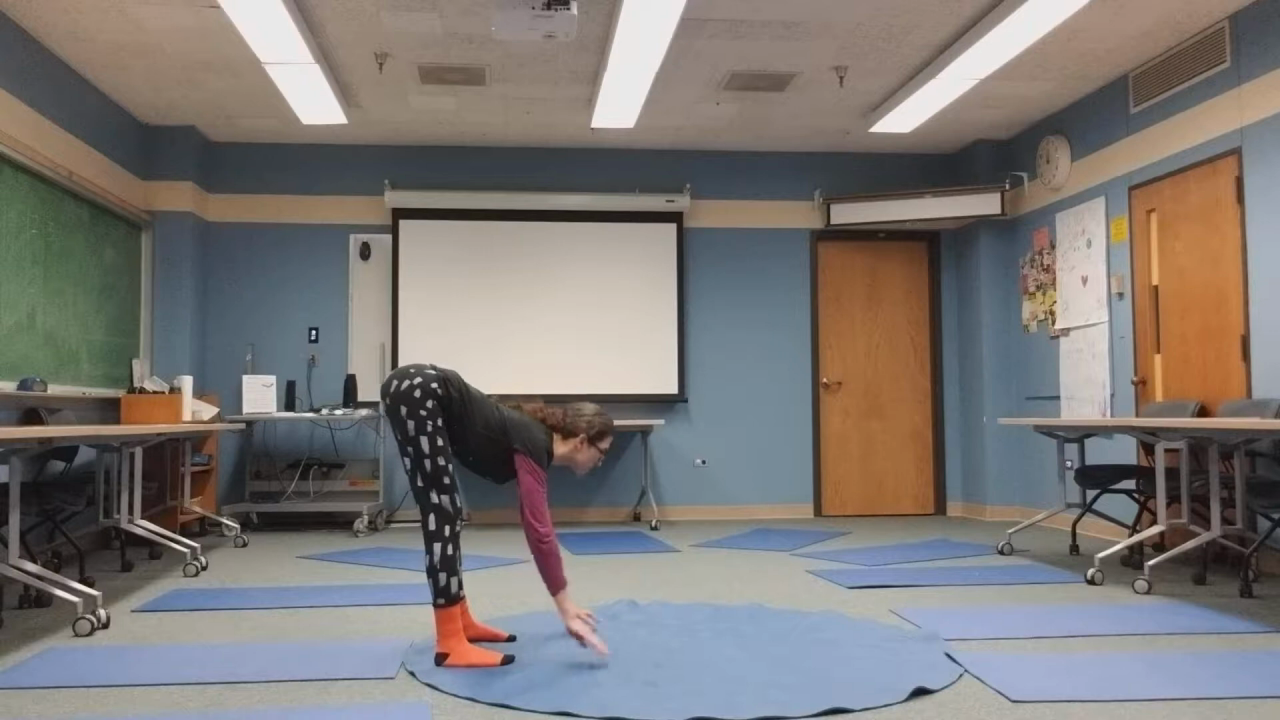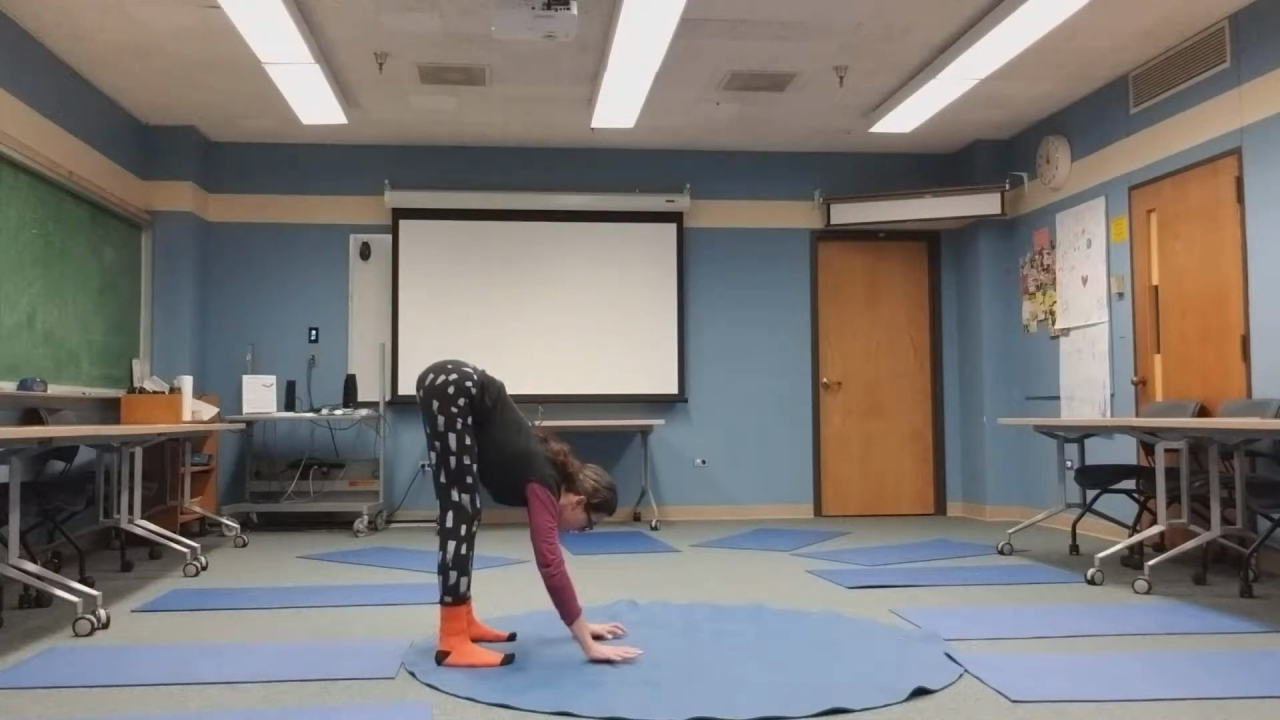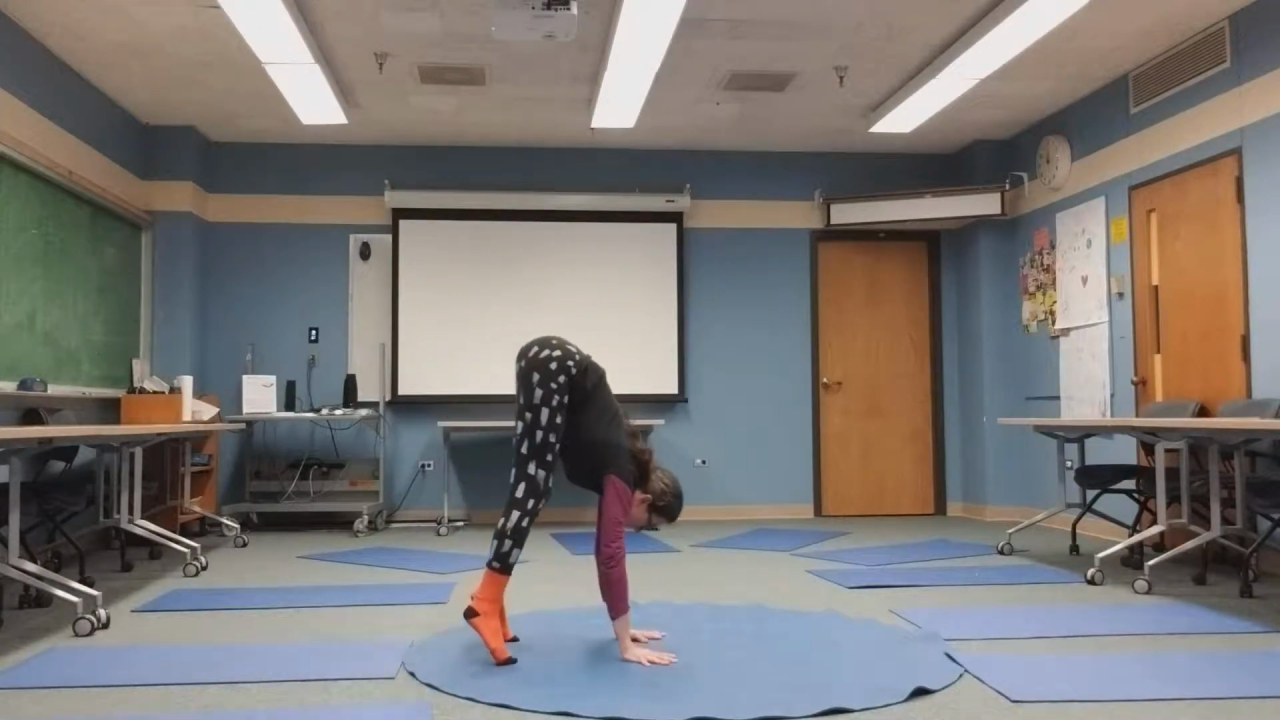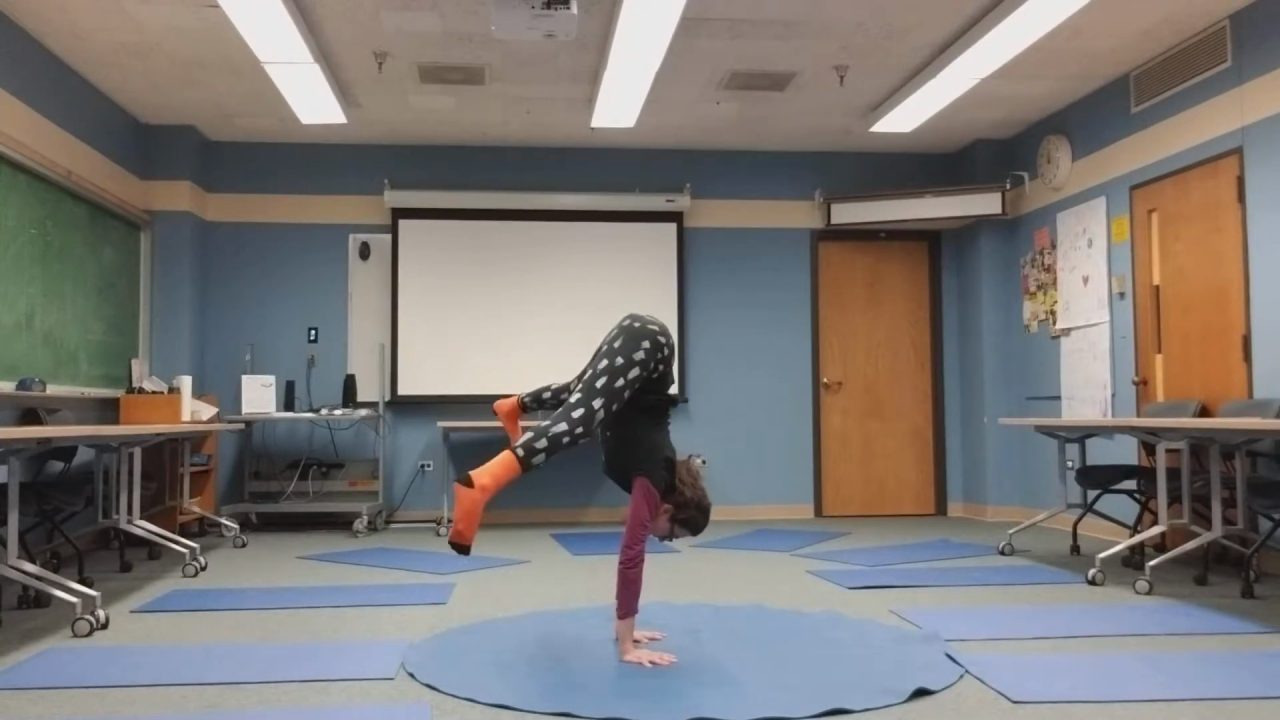
dt=1s
person 1, frame 1
left shoulder: (536, 438)
right shoulder: (532, 446)
left elbow: (538, 528)
right elbow: (539, 531)
left wrist: (565, 605)
right wrist: (567, 612)
left hip: (419, 394)
right hip: (416, 394)
left knee: (445, 513)
right knee: (441, 514)
left ankle: (461, 621)
right ankle: (451, 644)
person 1, frame 2
left shoulder: (552, 473)
right shoulder: (543, 482)
left elbow: (550, 561)
right elbow: (551, 563)
left wrist: (581, 625)
right wrist: (588, 645)
left hip: (457, 388)
right hip: (451, 388)
left knee: (464, 512)
right knee: (460, 513)
left ankle: (463, 620)
right ankle: (453, 642)
person 1, frame 3
left shoulder: (618, 469)
right shoulder: (621, 475)
left elbow: (607, 549)
right elbow: (611, 554)
left wrist: (625, 629)
right wrist: (626, 645)
left knee: (530, 487)
right knee: (532, 489)
left ankle: (491, 602)
right ankle: (486, 604)
person 1, frame 4
left shoulder: (656, 478)
right shoulder: (653, 482)
right elbow: (632, 557)
right wrist: (627, 646)
left knee: (579, 395)
left ankle: (515, 406)
right ankle: (482, 483)
